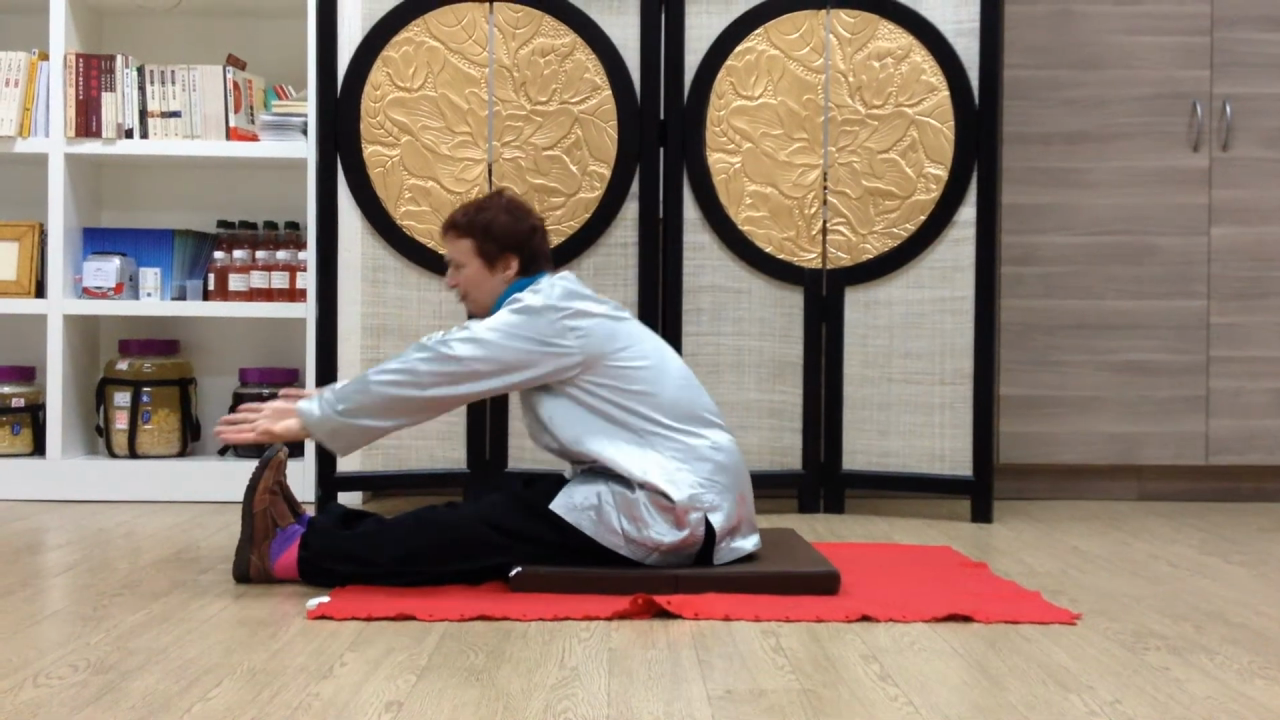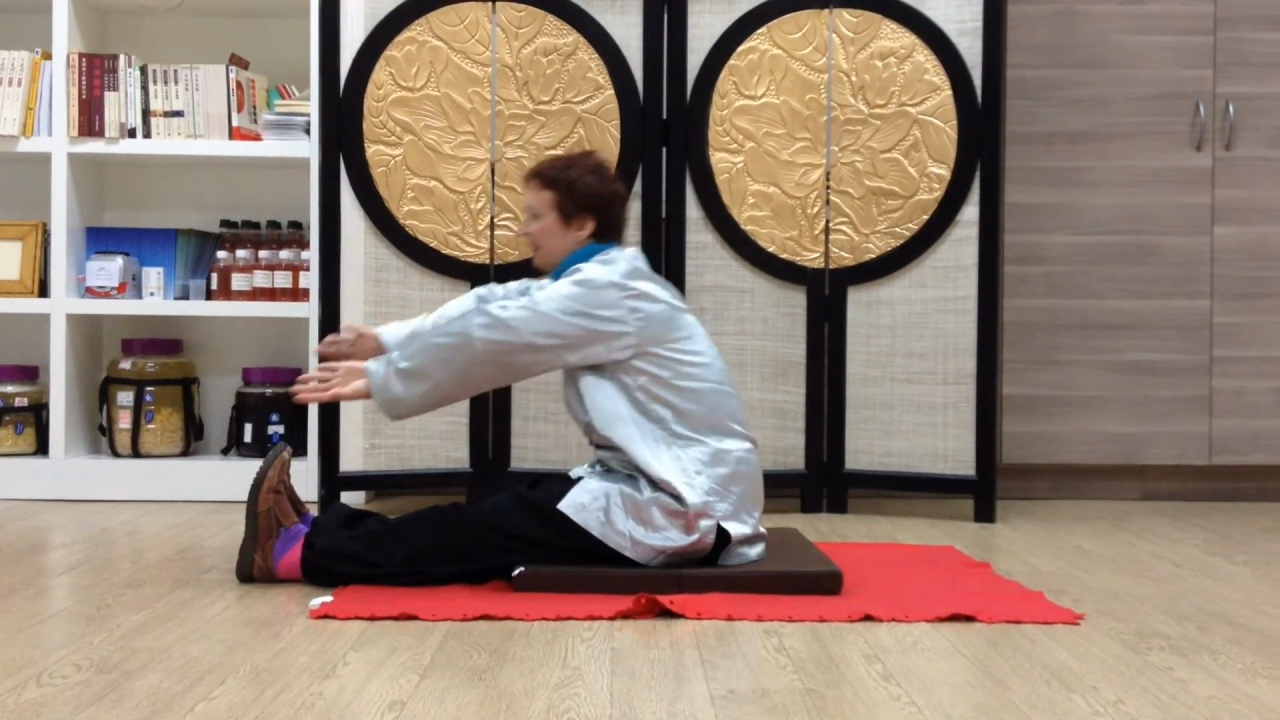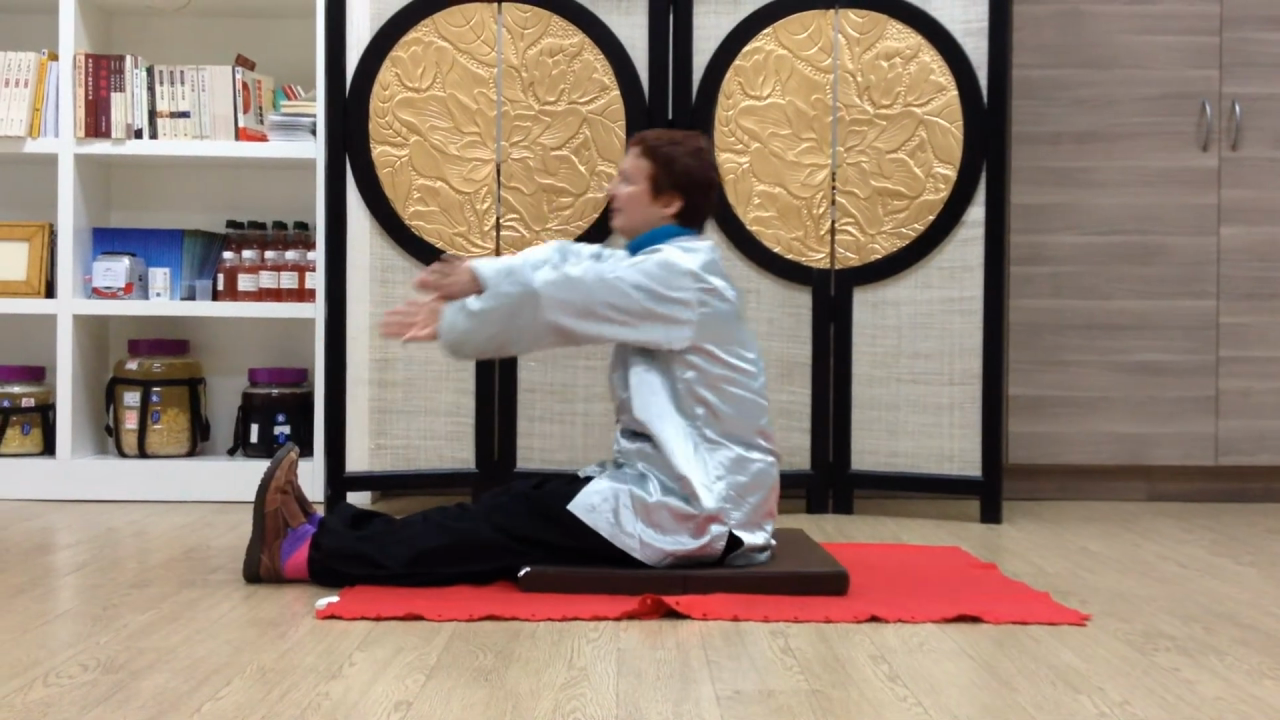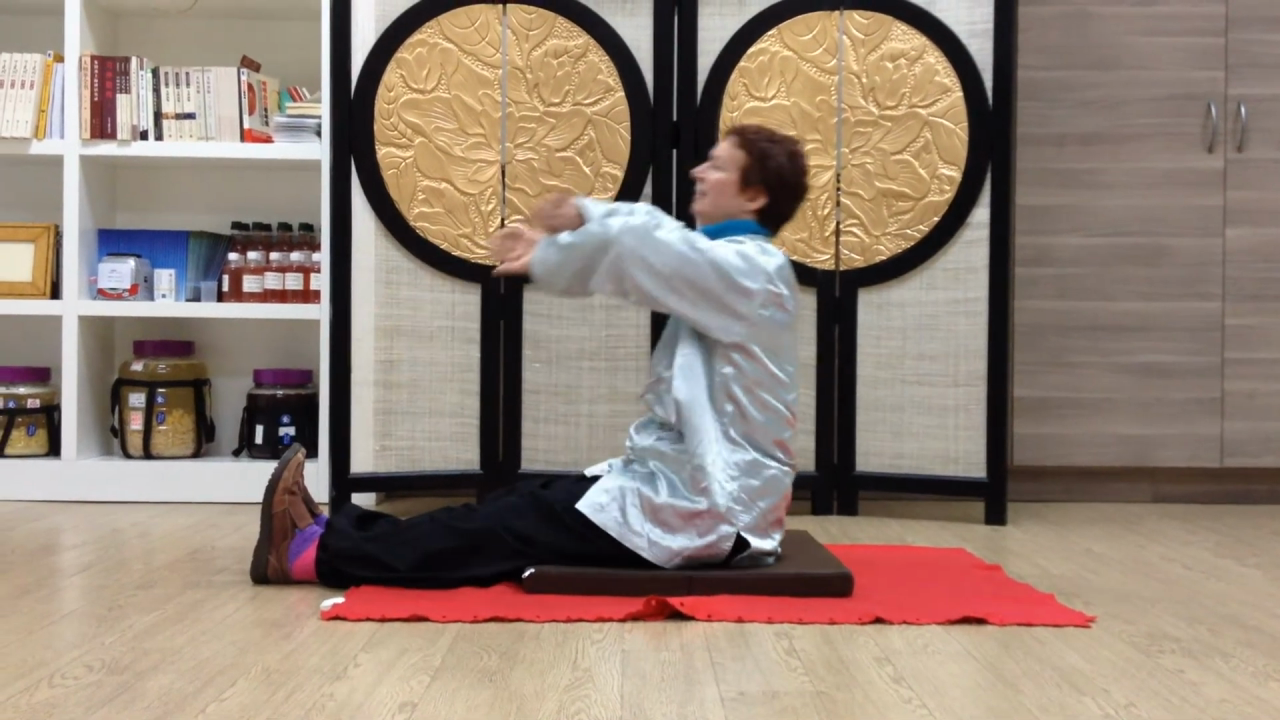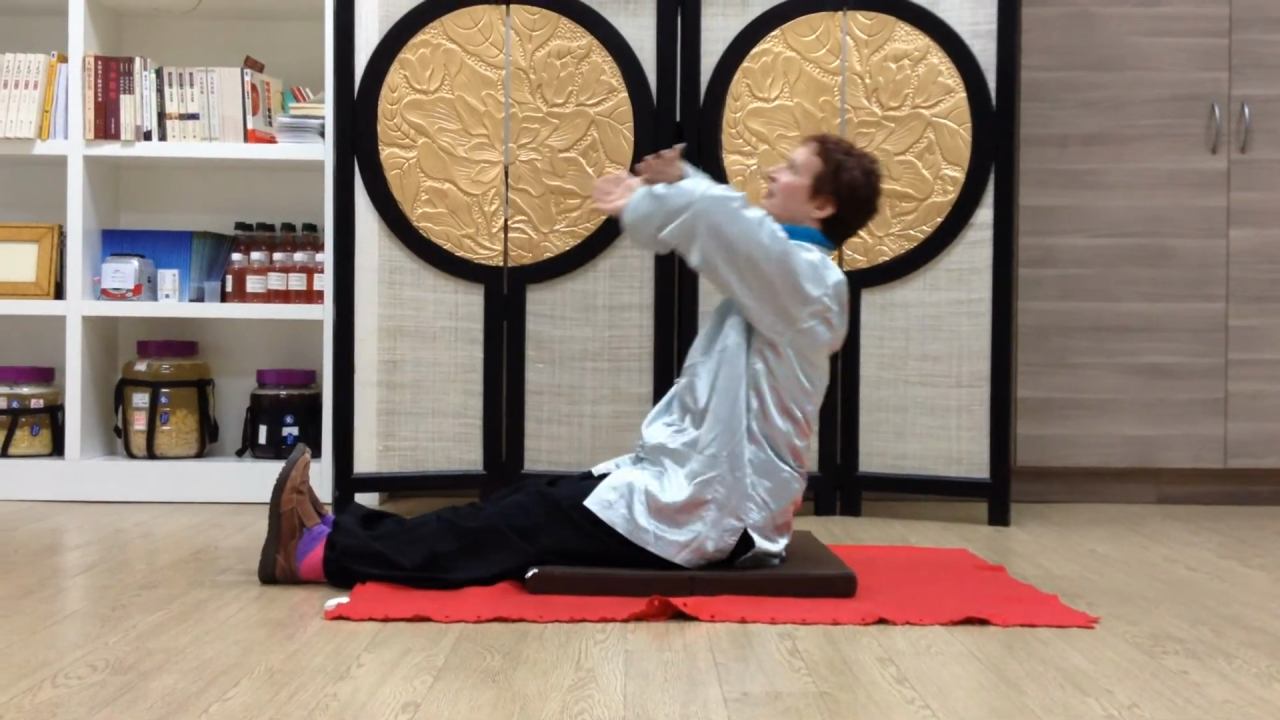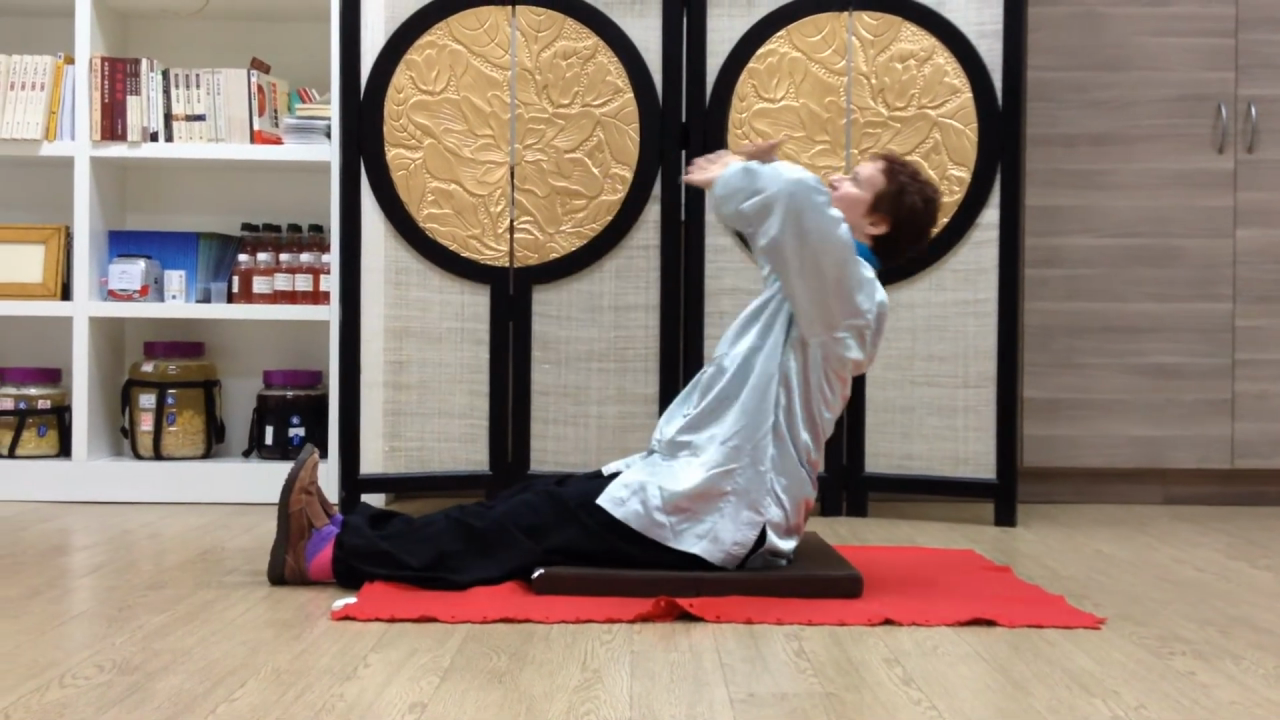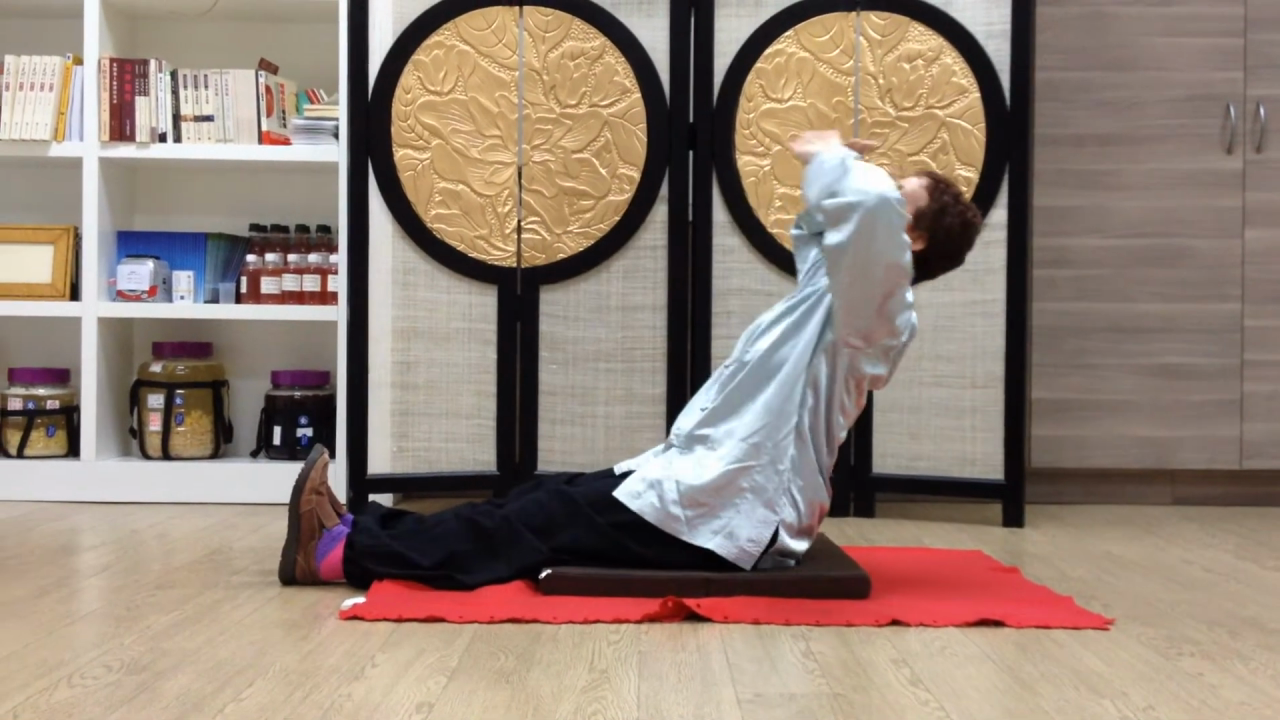
dt=0.3s
person 1, frame 1
left shoulder: (548, 317)
right shoulder: (550, 305)
left elbow: (431, 371)
right elbow: (442, 359)
left wrist: (313, 415)
right wrist: (321, 404)
left hip: (673, 509)
right hip: (668, 491)
left knee: (482, 531)
right knee: (491, 510)
left ankle: (296, 552)
right ankle: (317, 534)
person 1, frame 2
left shoulder: (606, 292)
right shoulder: (603, 280)
left elbow: (488, 340)
right elbow: (491, 309)
left wrist: (380, 378)
right wrist: (383, 341)
left hip: (683, 509)
right hip: (675, 488)
left knee: (492, 531)
right knee: (501, 510)
left ankle: (299, 552)
right ankle: (316, 535)
person 1, frame 3
left shoulder: (679, 274)
right shoulder: (673, 262)
left elbow: (555, 294)
right elbow: (573, 262)
left wrist: (452, 323)
right wrist: (476, 276)
left hip: (695, 510)
right hip: (687, 485)
left knee: (500, 530)
right knee: (511, 507)
left ankle: (308, 552)
right ankle: (325, 532)
person 1, frame 4
left shoulder: (749, 270)
right shoulder: (732, 262)
left elbow: (635, 243)
right elbow: (646, 236)
right wrist: (572, 225)
left hip: (705, 509)
right hip: (695, 485)
left knee: (511, 530)
right knee: (520, 506)
left ankle: (314, 552)
right ankle: (331, 532)
person 1, frame 5
left shoulder: (803, 279)
right shoulder: (792, 276)
left elbow: (719, 218)
right elbow: (721, 226)
left wrist: (654, 196)
right wrist: (656, 194)
left hip: (706, 513)
right hip: (693, 488)
left knee: (515, 529)
right knee: (521, 507)
left ankle: (322, 553)
right ankle: (337, 532)
person 1, frame 6
left shoulder: (846, 291)
right shoulder: (824, 288)
left elbow: (800, 196)
right elbow: (784, 219)
left wrist: (739, 175)
right wrist: (740, 176)
left hip: (718, 514)
right hip: (710, 492)
left knee: (526, 529)
right knee: (532, 504)
left ankle: (331, 552)
right ankle: (347, 532)
person 1, frame 7
left shoulder: (877, 305)
right shoulder: (843, 289)
left elbow: (877, 210)
right elbow: (822, 232)
left wrist: (833, 161)
right wrist: (829, 170)
left hip: (723, 514)
right hip: (711, 487)
left knee: (533, 529)
right knee: (540, 502)
left ankle: (340, 552)
right ankle: (358, 531)
